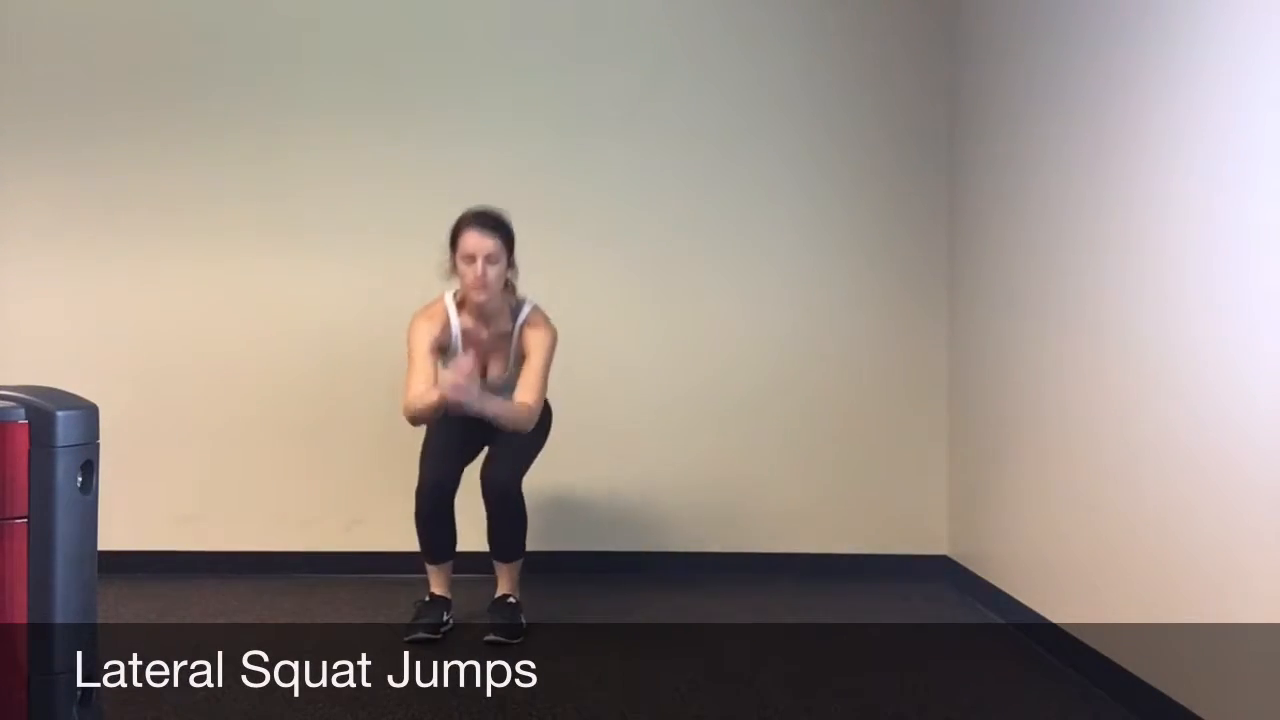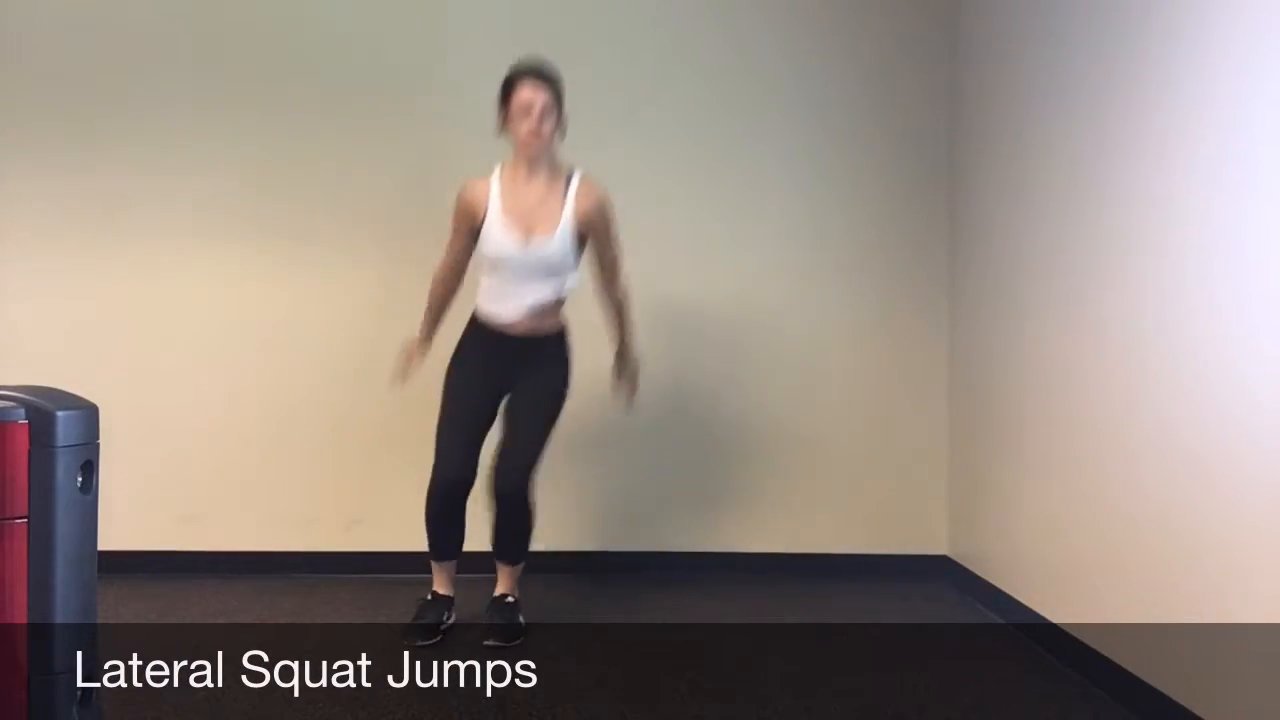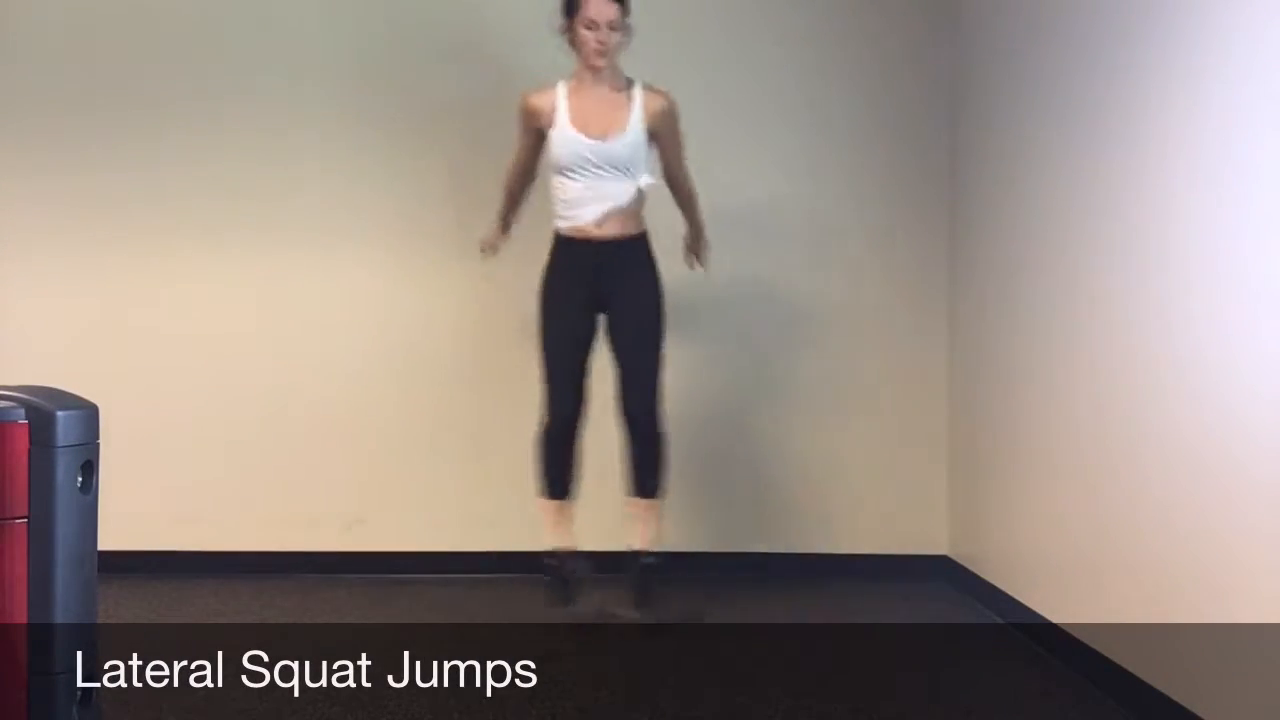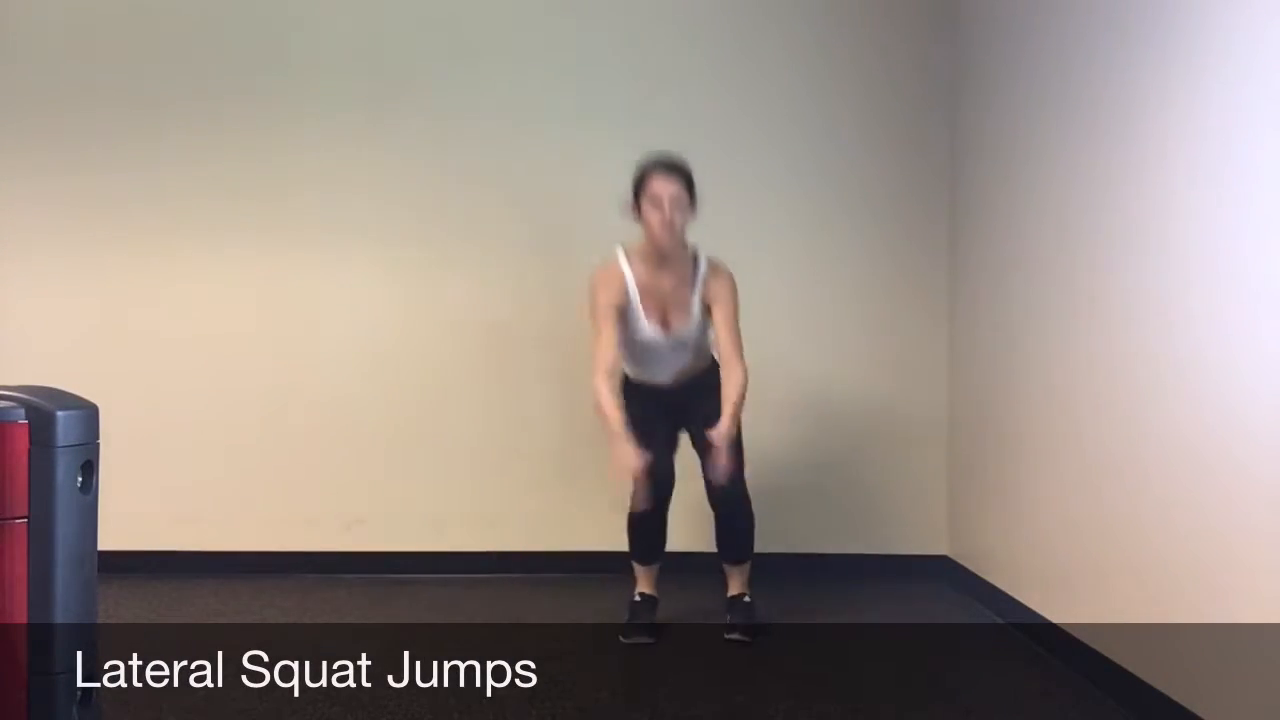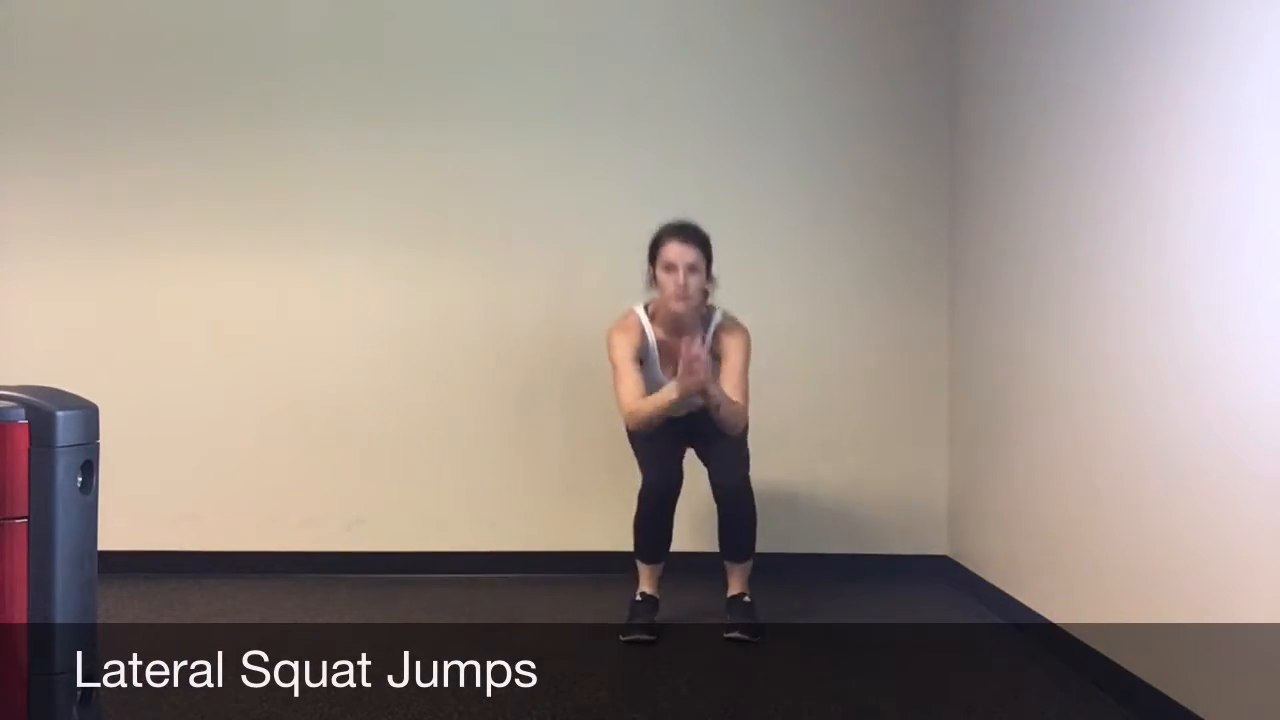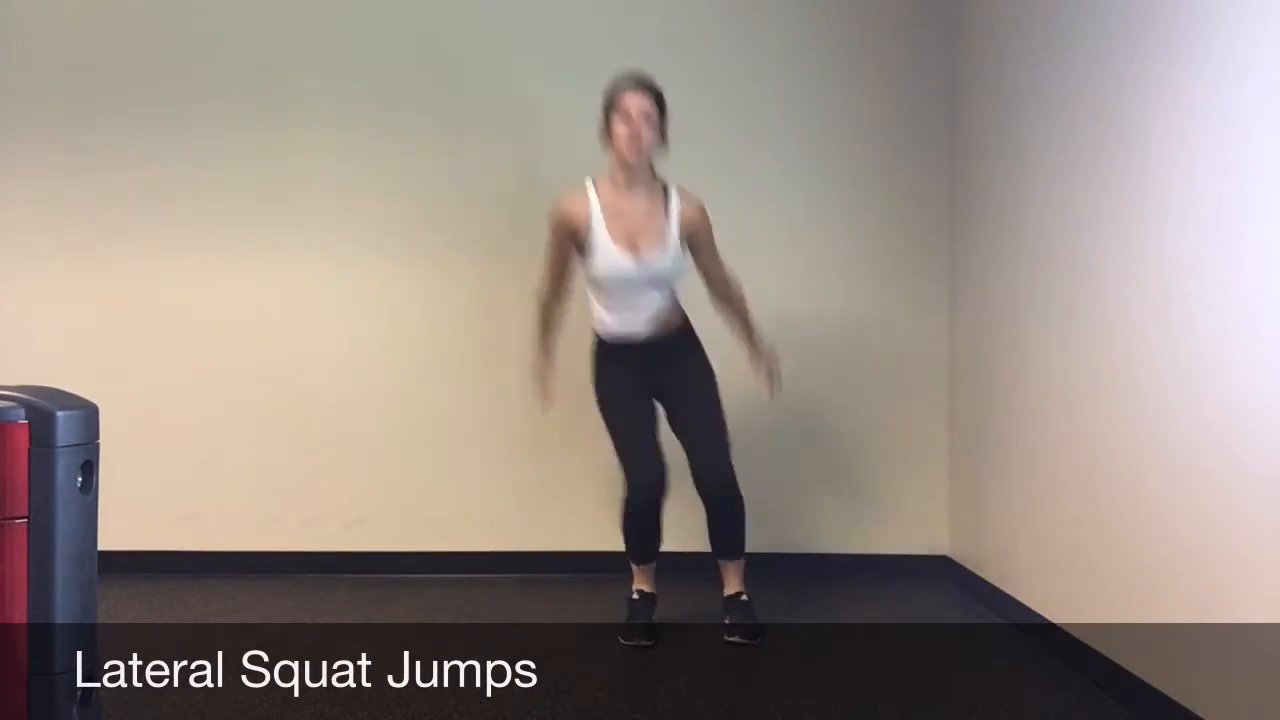
dt=0.3s
person 1, frame 1
left shoulder: (536, 327)
right shoulder: (432, 321)
left elbow: (526, 414)
right elbow: (414, 409)
left wrist: (481, 400)
right wrist: (443, 394)
left hip: (516, 416)
right hip: (458, 416)
left knee: (500, 481)
right knee: (432, 487)
left ankle: (507, 595)
right ankle: (438, 596)
person 1, frame 2
left shoulder: (587, 199)
right shoulder: (478, 196)
left elbow: (612, 282)
right elbow: (449, 277)
left wrist: (624, 352)
right wrist: (422, 339)
left hip: (544, 355)
right hip: (482, 347)
left knee: (510, 477)
right knee: (451, 474)
left ankle: (508, 594)
right ankle: (441, 592)
person 1, frame 3
left shoulder: (654, 106)
right shoulder: (542, 106)
left elbow: (676, 176)
right elbow: (522, 172)
left wrist: (695, 231)
right wrist: (502, 228)
left hip: (631, 265)
right hip: (569, 265)
left knee: (641, 405)
right knee: (563, 405)
left ankle: (644, 550)
right ankle: (560, 546)
person 1, frame 4
left shoulder: (715, 278)
right shoulder: (611, 279)
left elbow: (733, 366)
right elbow: (603, 372)
left wrist: (727, 430)
right wrist: (621, 446)
left hip: (700, 389)
right hip: (643, 393)
left knee: (726, 478)
right knee: (651, 485)
left ankle: (739, 594)
right ankle: (644, 593)
person 1, frame 5
left shoulder: (730, 333)
right shoulder: (628, 331)
left elbow: (737, 420)
right elbow: (633, 414)
left wrist: (708, 389)
right wrist: (676, 390)
left hip: (711, 419)
right hip: (656, 422)
left knee: (734, 485)
right knee: (658, 485)
left ankle: (738, 595)
right ankle: (646, 594)
person 1, frame 6
left shoulder: (686, 210)
right shoulder: (576, 210)
left elbow: (721, 286)
right elbow: (554, 294)
left wrist: (756, 346)
right wrist: (543, 358)
left hip: (678, 351)
right hip: (618, 359)
left knee: (716, 476)
right knee: (647, 480)
left ankle: (734, 592)
right ankle: (642, 590)
